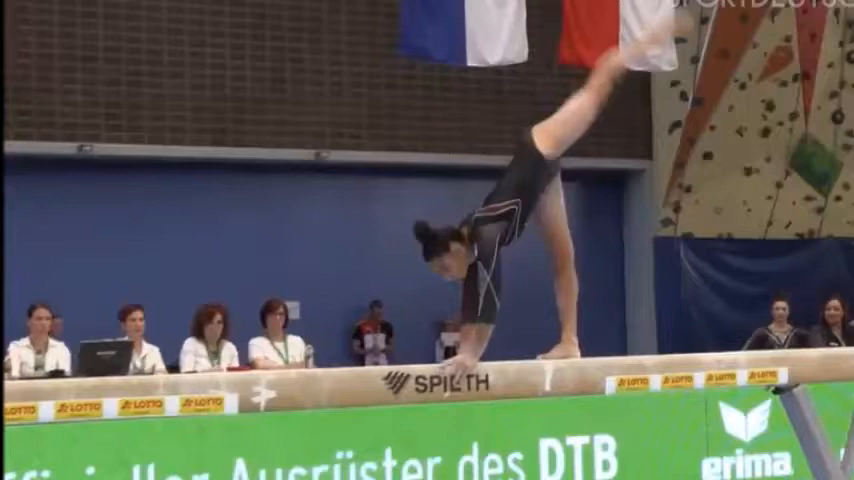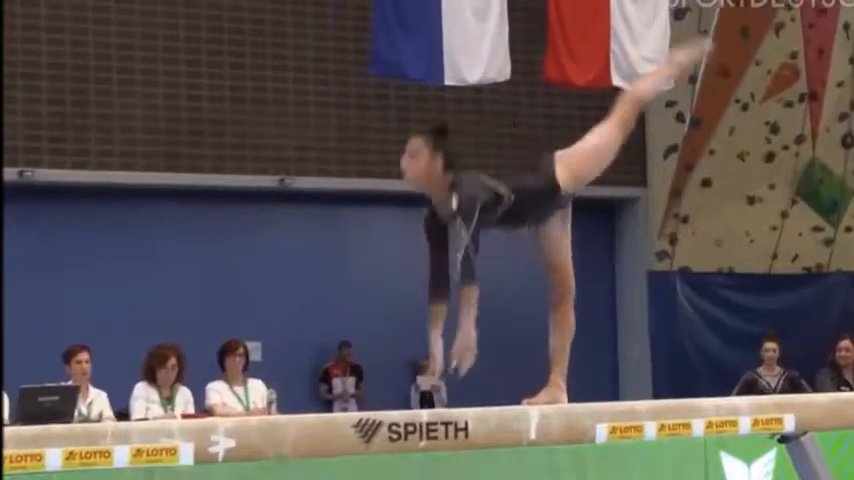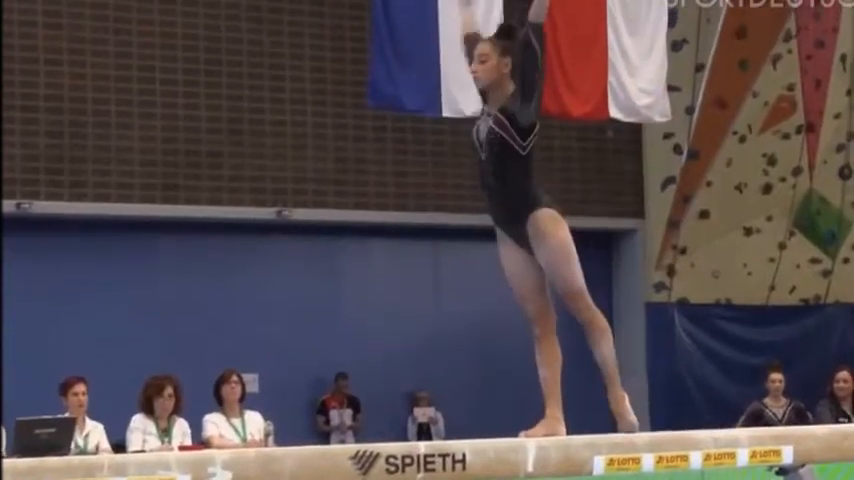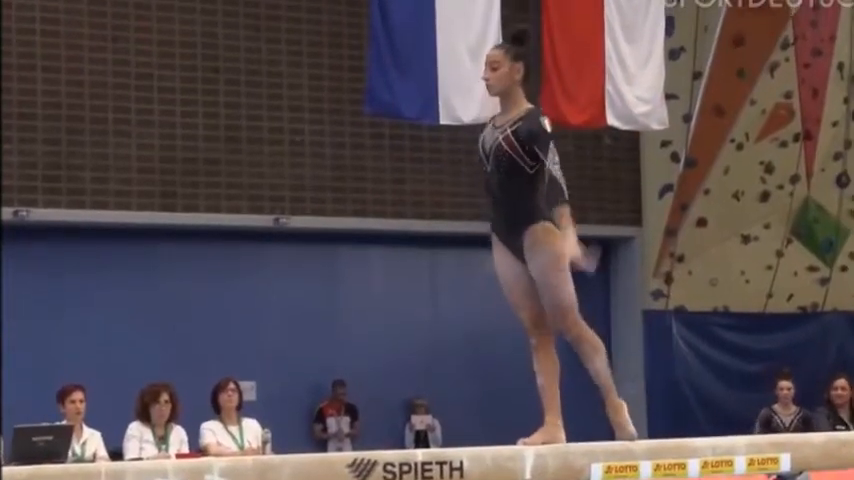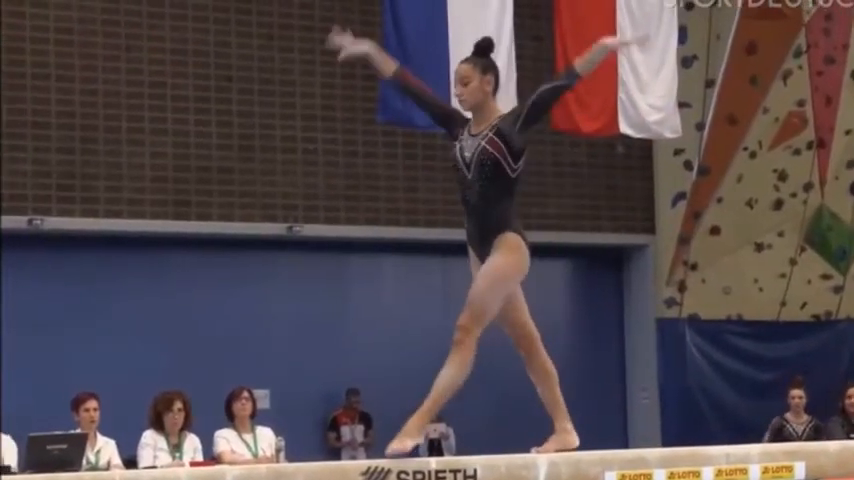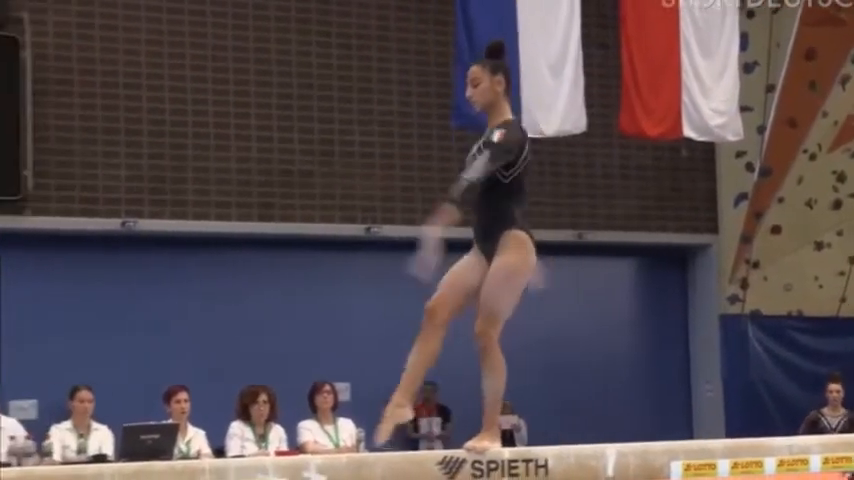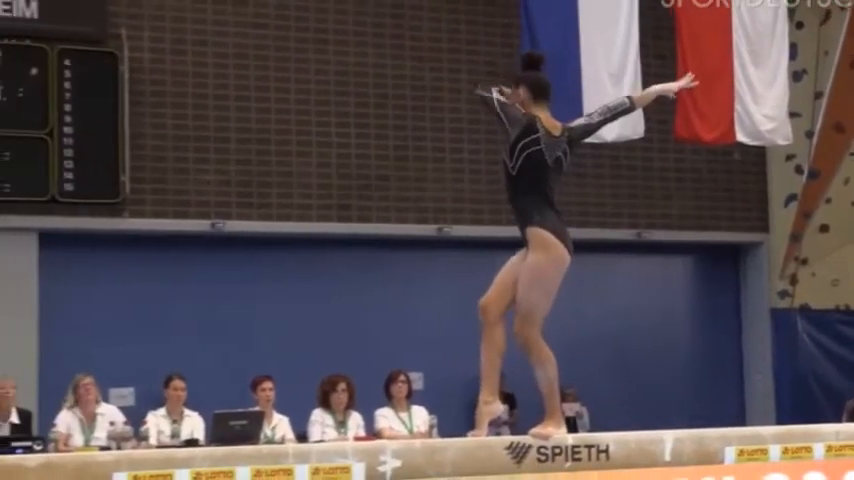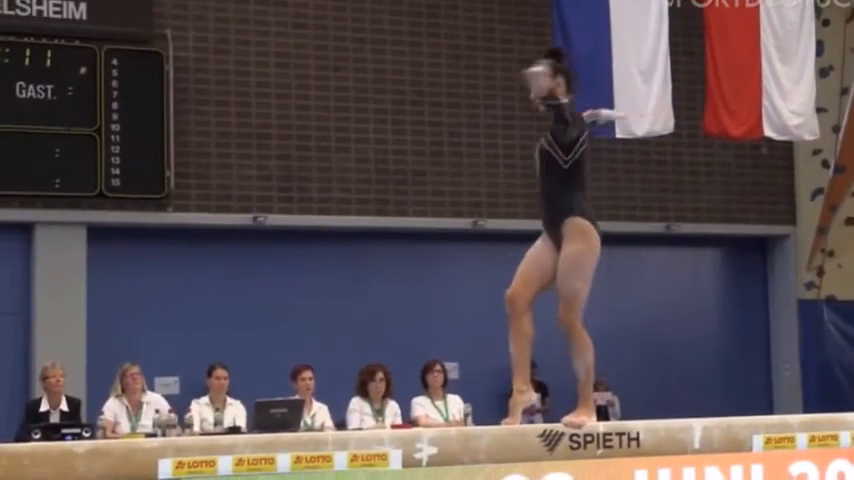
dt=0.5s
person 1, frame 1
left shoulder: (485, 239)
right shoulder: (470, 250)
left elbow: (489, 297)
right elbow: (474, 306)
left wrist: (469, 353)
right wrist: (468, 352)
left hip: (539, 151)
right hip: (540, 166)
left knee: (597, 84)
right knee: (563, 260)
right ankle: (569, 341)
person 1, frame 2
left shoulder: (464, 200)
right shoulder: (435, 216)
left elbow: (465, 262)
right elbow: (440, 278)
left wrist: (467, 327)
right wrist: (434, 339)
left hip: (551, 181)
right hip: (541, 210)
right knee: (562, 295)
left ankle: (681, 59)
right ankle: (556, 387)
person 1, frame 3
left shoulder: (522, 102)
right shoulder: (489, 104)
left elbow: (530, 46)
right elbow: (473, 46)
left hip: (538, 218)
right hip: (507, 229)
left knee: (581, 306)
right knee: (540, 321)
left ankle: (617, 395)
right ankle: (553, 417)
person 1, frame 4
left shoulder: (535, 123)
right shoulder: (492, 126)
left elbow: (554, 183)
left wrist: (570, 240)
left hip: (537, 232)
right hip: (503, 236)
left knee: (569, 326)
right knee: (536, 331)
left ankle: (613, 403)
right ankle: (552, 424)
person 1, frame 5
left shoulder: (516, 123)
right shoulder: (460, 128)
left elbow: (561, 84)
right elbow: (412, 88)
left wrist: (604, 48)
right wrist: (369, 50)
left hip: (507, 244)
right hip: (479, 248)
left knee: (466, 332)
right knee: (527, 342)
left ankle: (418, 425)
right ankle: (564, 429)
person 1, frame 6
left shoulder: (506, 134)
right shoulder: (495, 134)
left elbow: (469, 182)
left wrist: (434, 231)
left hip: (512, 245)
right hip: (486, 247)
left knee: (485, 335)
right knee: (435, 313)
left ankle: (490, 432)
right ankle: (401, 402)
person 1, frame 7
left shoulder: (525, 124)
right shoulder: (566, 133)
left elbow: (486, 94)
right elbow: (615, 109)
left wrist: (503, 96)
right wrist: (664, 88)
left hip: (546, 241)
right hip: (538, 241)
left knee: (527, 330)
right knee: (489, 308)
left ankle: (554, 419)
right ankle: (489, 398)
person 1, frame 8
left shoulder: (568, 119)
right shoulder: (563, 121)
left elbow: (554, 101)
right elbow: (583, 116)
left wrist: (539, 78)
right wrist: (601, 114)
left hip: (577, 229)
right hip: (552, 232)
left knee: (569, 318)
right knee: (516, 298)
left ankle: (586, 406)
right ankle: (522, 387)
